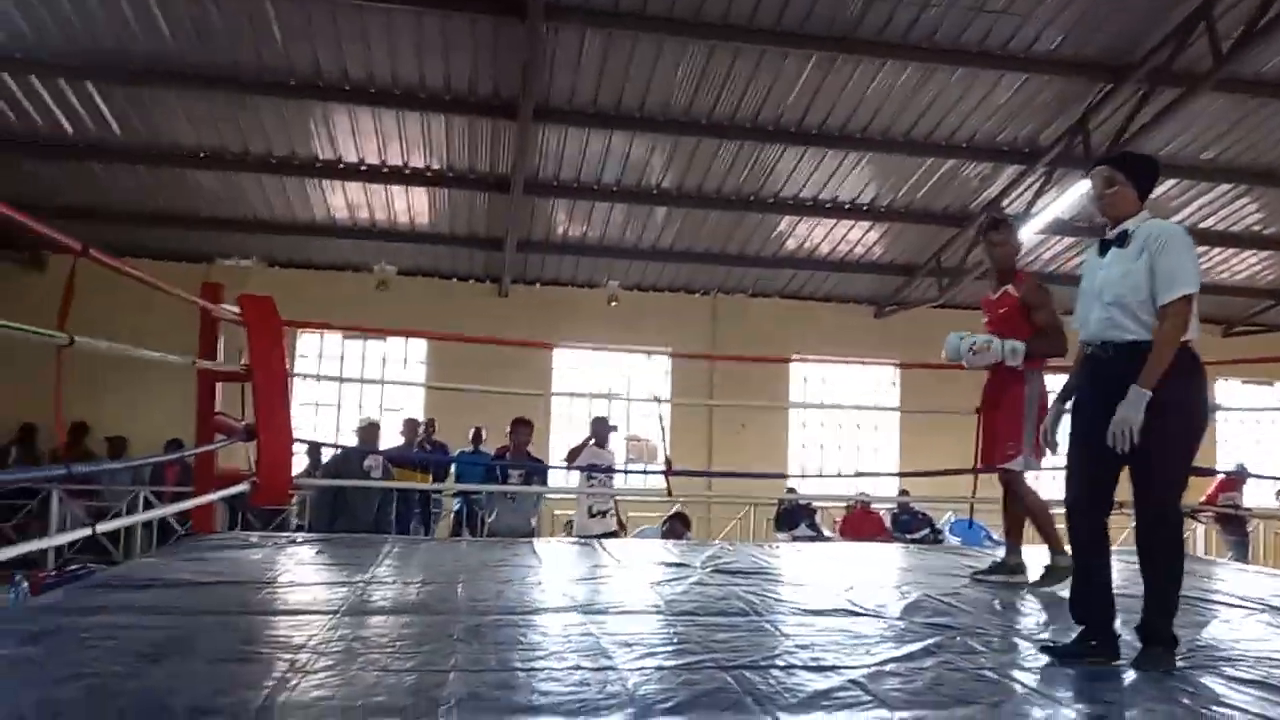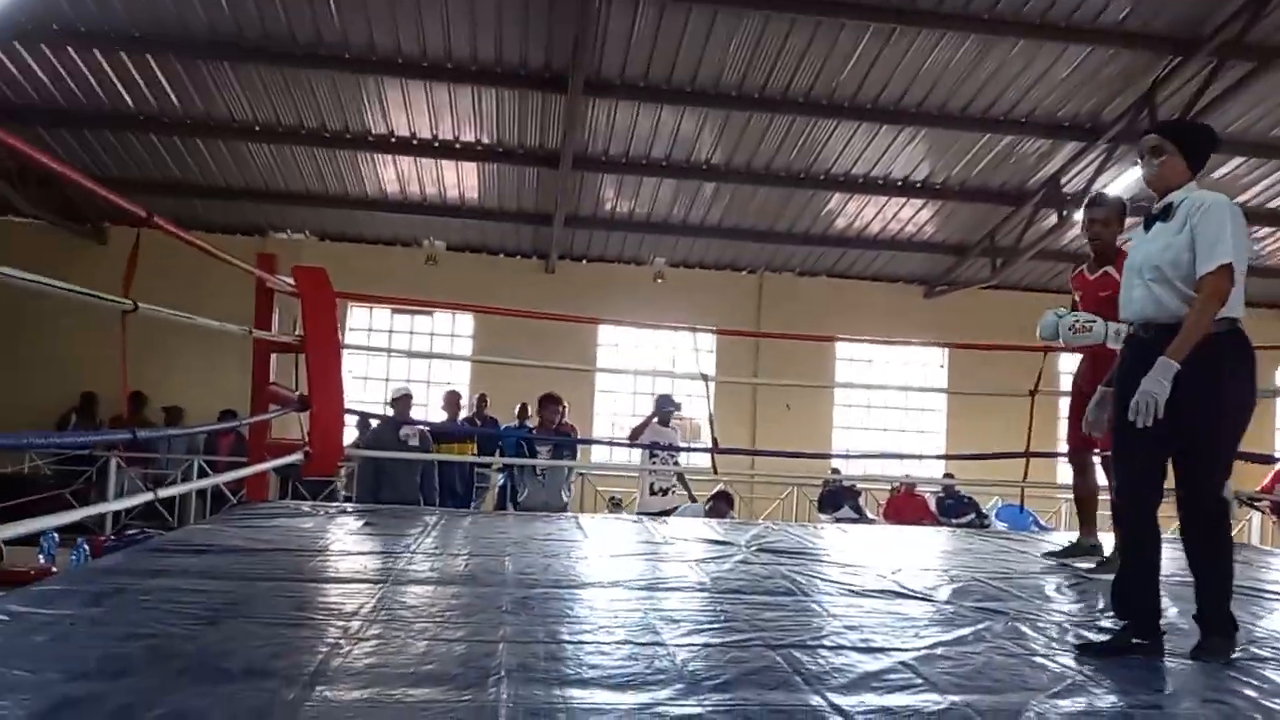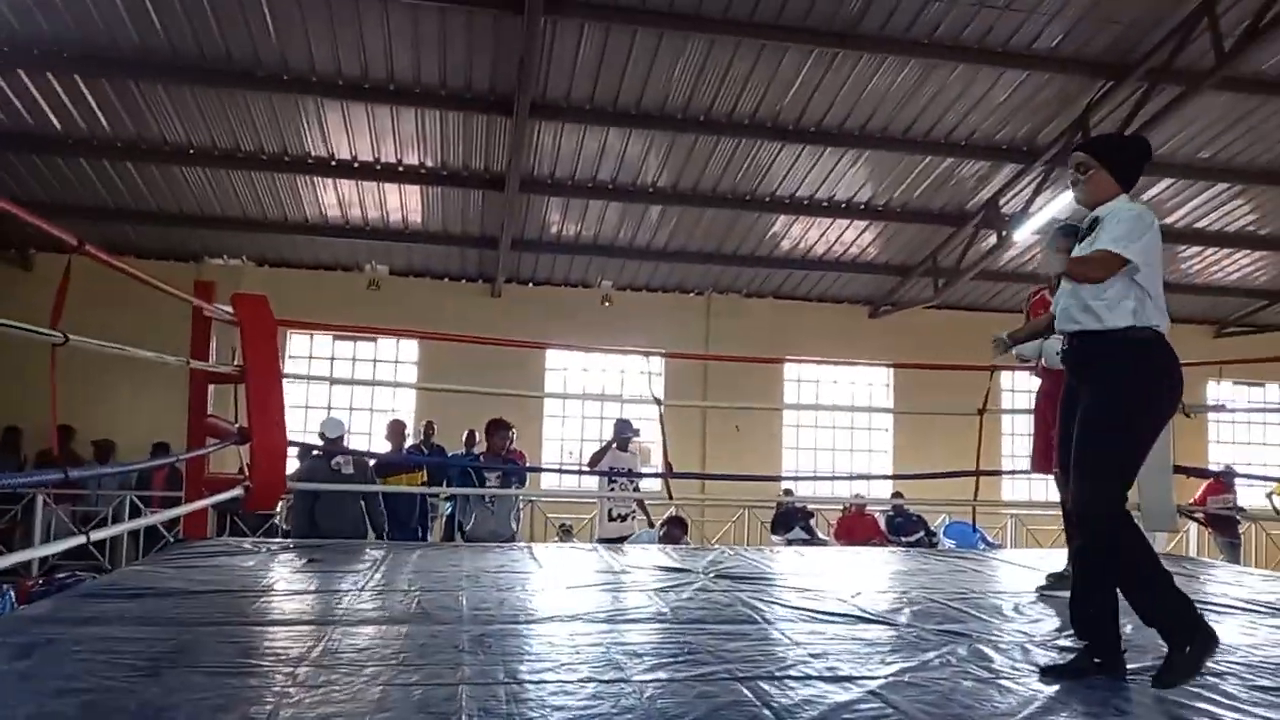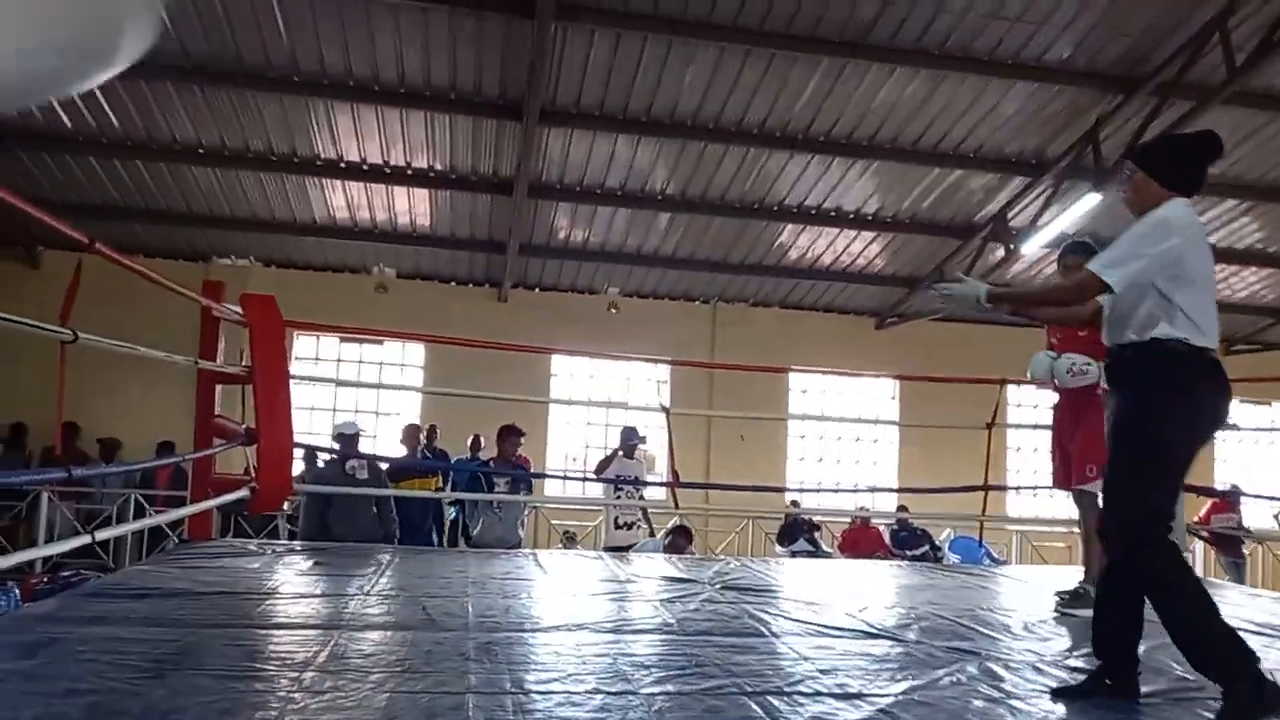
dt=0.4s
person 1, frame 1
left shoulder: (1164, 238)
right shoulder: (1095, 256)
left elbow: (1175, 321)
left wrist: (1140, 395)
right wrist: (1063, 398)
left hip: (1161, 381)
right hip: (1103, 381)
left knee: (1156, 510)
right knee: (1084, 504)
left ankle: (1158, 638)
right ankle: (1097, 630)
person 1, frame 2
left shoulder: (1210, 209)
right shoulder: (1145, 228)
left elbow: (1213, 291)
left wrist: (1166, 369)
right wrist: (1110, 386)
left hip: (1207, 360)
right hip: (1146, 364)
left knee: (1199, 494)
right knee: (1133, 494)
left ankle: (1217, 626)
right ankle: (1140, 625)
person 1, frame 3
left shoulder: (1126, 219)
right shoulder: (1093, 228)
left elbow: (1103, 267)
left wrist: (1073, 264)
right wrist: (1021, 334)
left hip: (1132, 370)
right hip: (1091, 376)
left knee: (1099, 506)
right knee: (1084, 508)
left ankle: (1187, 632)
right ankle: (1100, 645)
person 1, frame 4
left shoulder: (1167, 223)
right shoulder: (1167, 231)
left elbow: (1079, 287)
right elbow: (1098, 297)
left wrist: (988, 295)
right wrist: (1003, 297)
left hip: (1167, 386)
right hip: (1161, 387)
left knee: (1140, 533)
right knee: (1122, 528)
person 2, frame 1
left shoulder: (1030, 291)
right shoulder: (990, 297)
left elbow: (1058, 345)
left wrist: (1007, 348)
right wrist: (972, 350)
left hip: (1022, 387)
right hip: (996, 387)
left knee: (1013, 474)
right knee: (1007, 476)
left ankle: (1061, 559)
right ankle: (1012, 560)
person 2, frame 2
right shoulder: (1079, 276)
left wrist: (1110, 333)
right wrist: (1059, 327)
right hip: (1089, 369)
left knee: (1112, 460)
right knee: (1079, 455)
right ankle: (1087, 539)
person 2, frame 3
right shoulder: (1035, 300)
right elbow: (1030, 343)
right wrist: (1029, 351)
right hip: (1050, 392)
right knee: (1063, 479)
right ankle: (1076, 564)
person 2, frame 4
left shoulder: (1104, 310)
right shoulder: (1053, 316)
left wrist: (1095, 372)
right wrist: (1045, 369)
left hip: (1098, 407)
right hip: (1067, 408)
left knee: (1085, 494)
right knee: (1080, 496)
left ankle: (1094, 588)
right ankle: (1093, 580)
